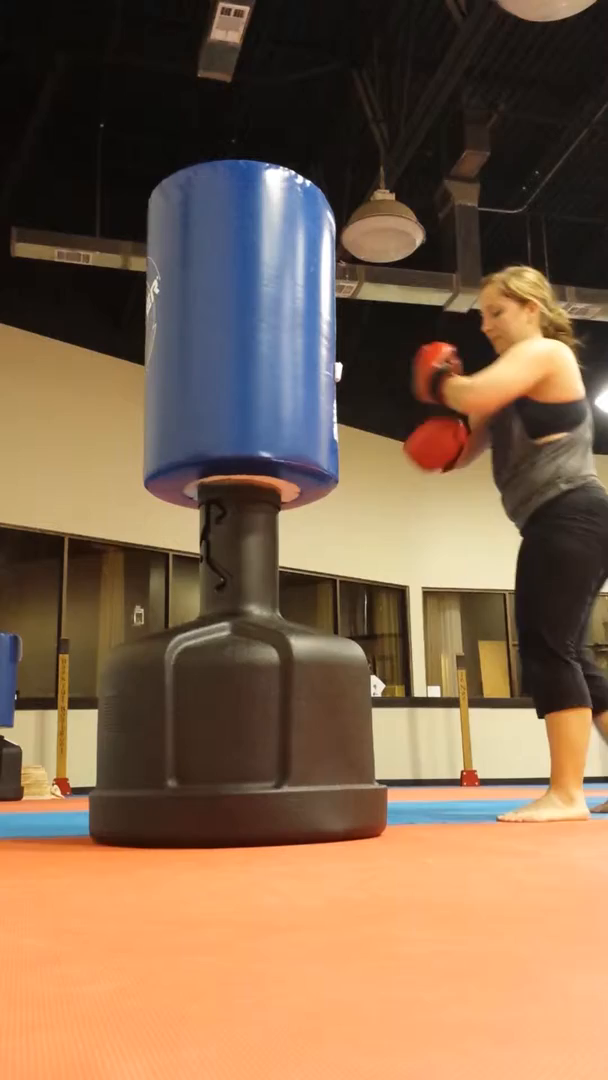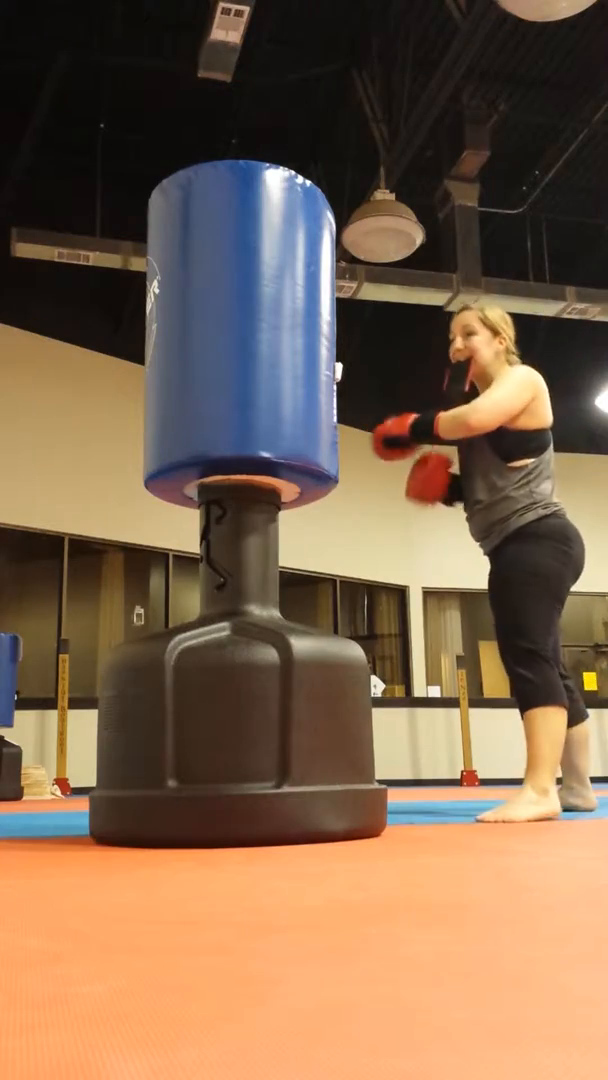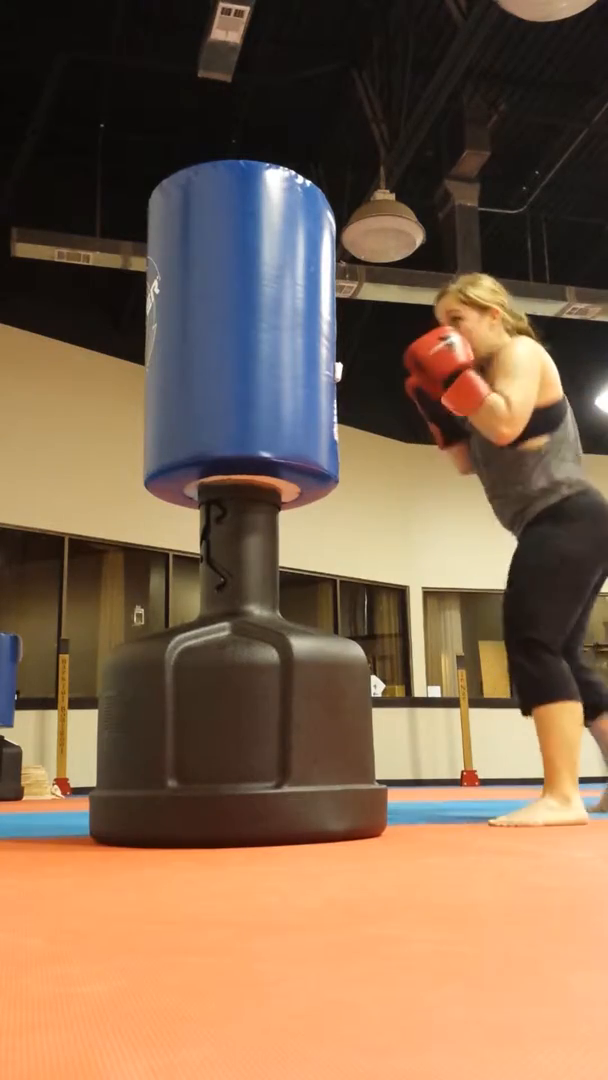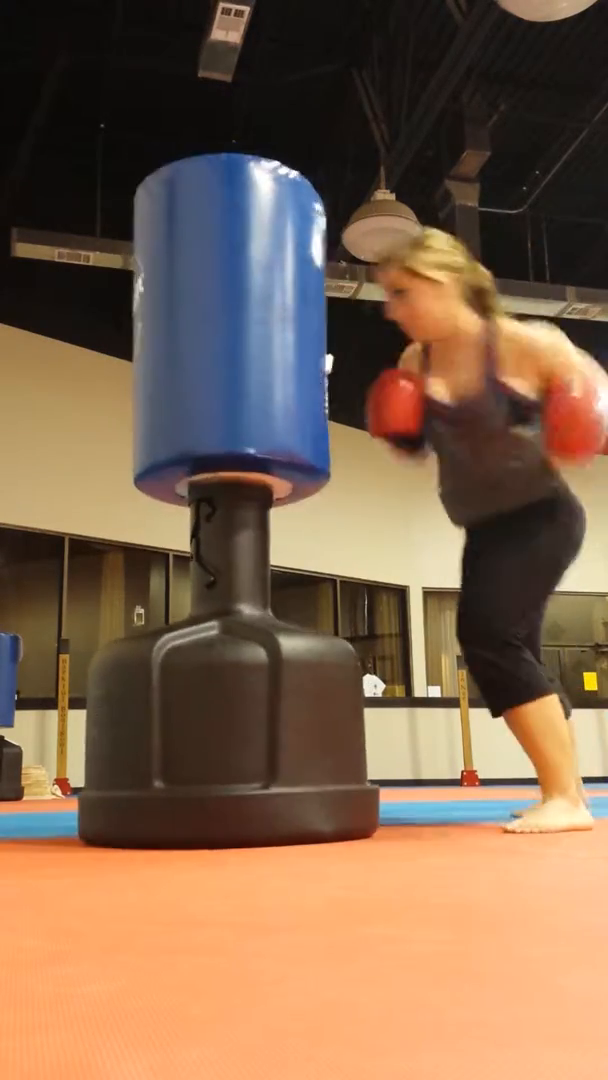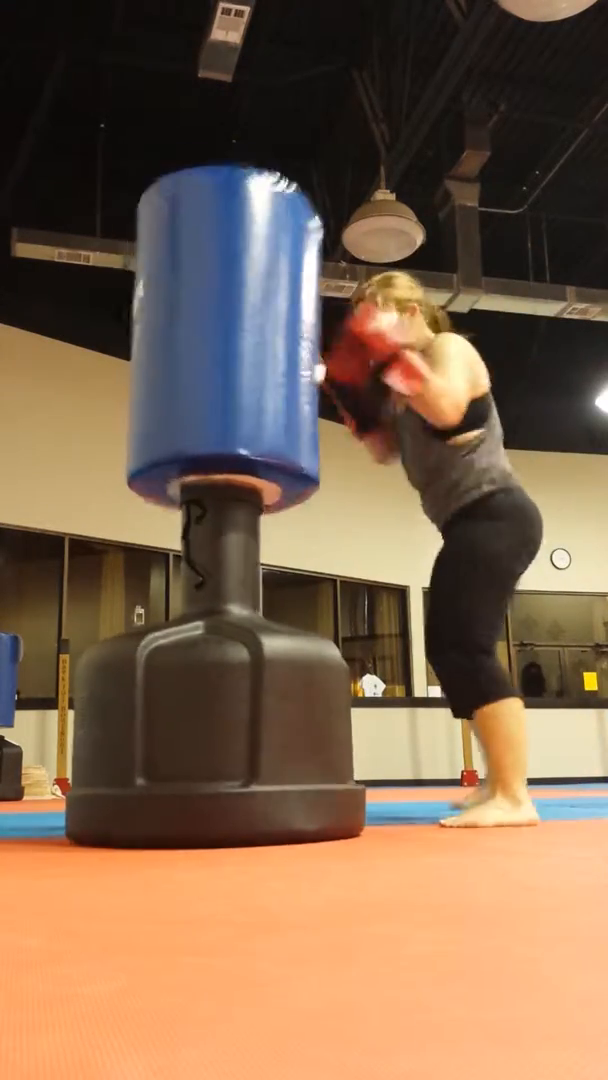
dt=1s
person 1, frame 1
left shoulder: (544, 353)
right shoulder: (515, 380)
left elbow: (473, 395)
right elbow: (467, 444)
left wrist: (439, 378)
left knee: (547, 650)
person 1, frame 2
left shoulder: (521, 379)
right shoulder: (481, 399)
left elbow: (472, 419)
right elbow: (483, 482)
left wrist: (413, 430)
right wrist: (444, 484)
left hip: (538, 541)
right hip: (513, 549)
left knee: (527, 654)
right knee: (545, 664)
left ankle: (538, 790)
right ankle: (576, 786)
person 1, frame 3
left shoulder: (521, 353)
right shoulder: (481, 375)
left elbow: (504, 427)
right elbow: (466, 460)
left wrist: (457, 377)
right wrist: (437, 408)
right hip: (559, 529)
left knee: (531, 640)
right knee: (562, 656)
left ankle: (562, 795)
person 1, frame 4
left shoulder: (516, 341)
right shoulder: (416, 360)
right elbow: (418, 447)
right wrist: (401, 432)
left hip: (535, 519)
right hip: (487, 530)
left knee: (490, 639)
right knee: (501, 649)
person 1, frame 5
left shoulder: (450, 350)
right shoulder: (399, 383)
left elbow: (444, 412)
right elbow: (383, 450)
left wrist: (399, 356)
left hip: (495, 517)
right hip: (470, 528)
left knee: (464, 645)
right knee: (451, 650)
left ankle: (512, 797)
right ankle: (499, 782)
